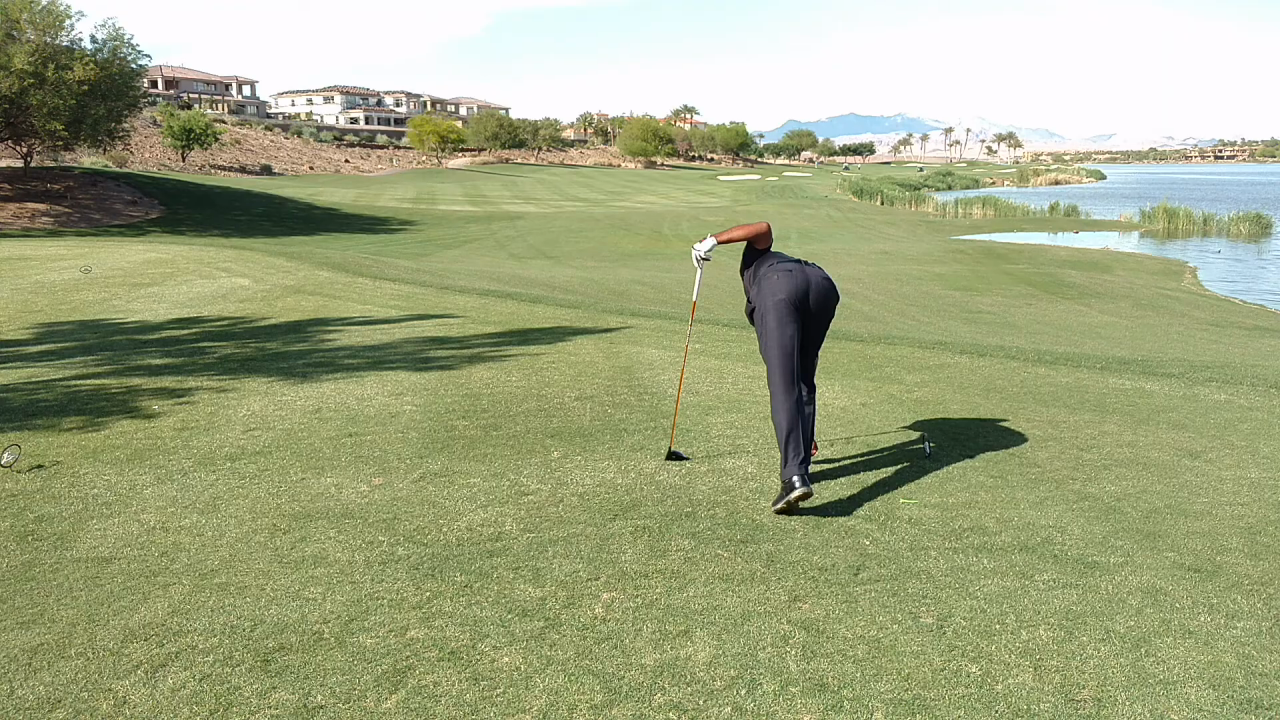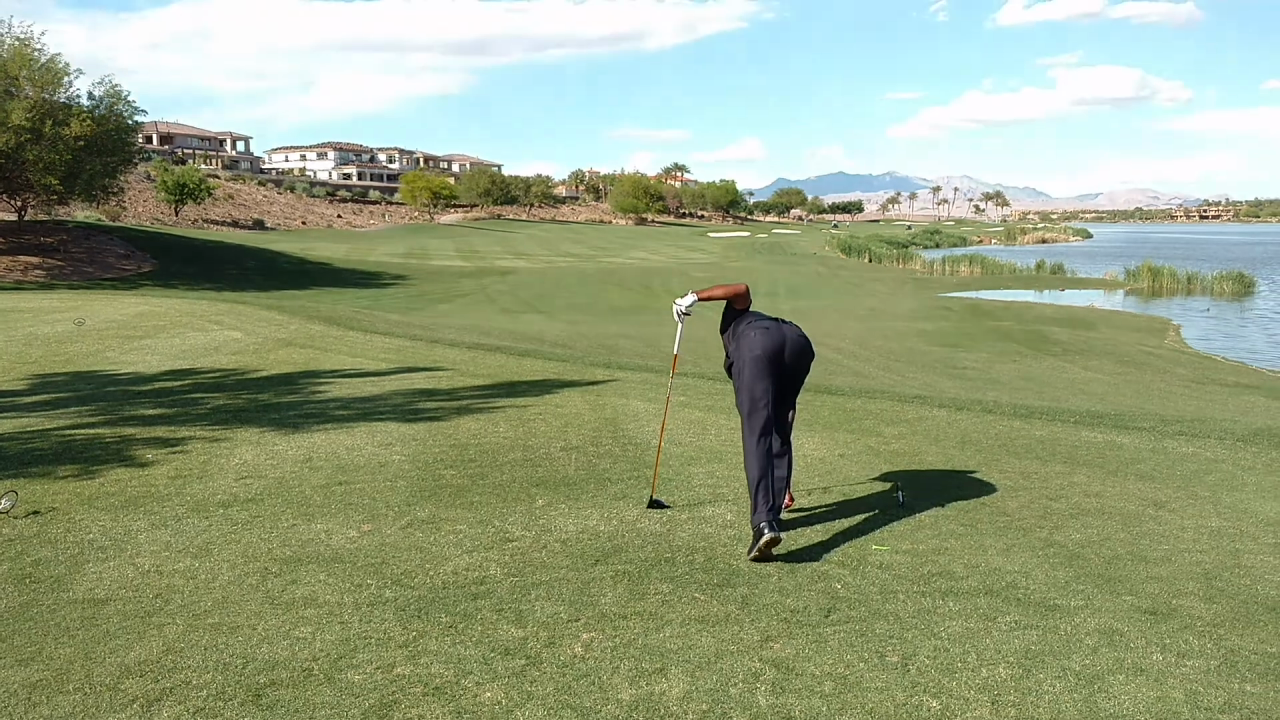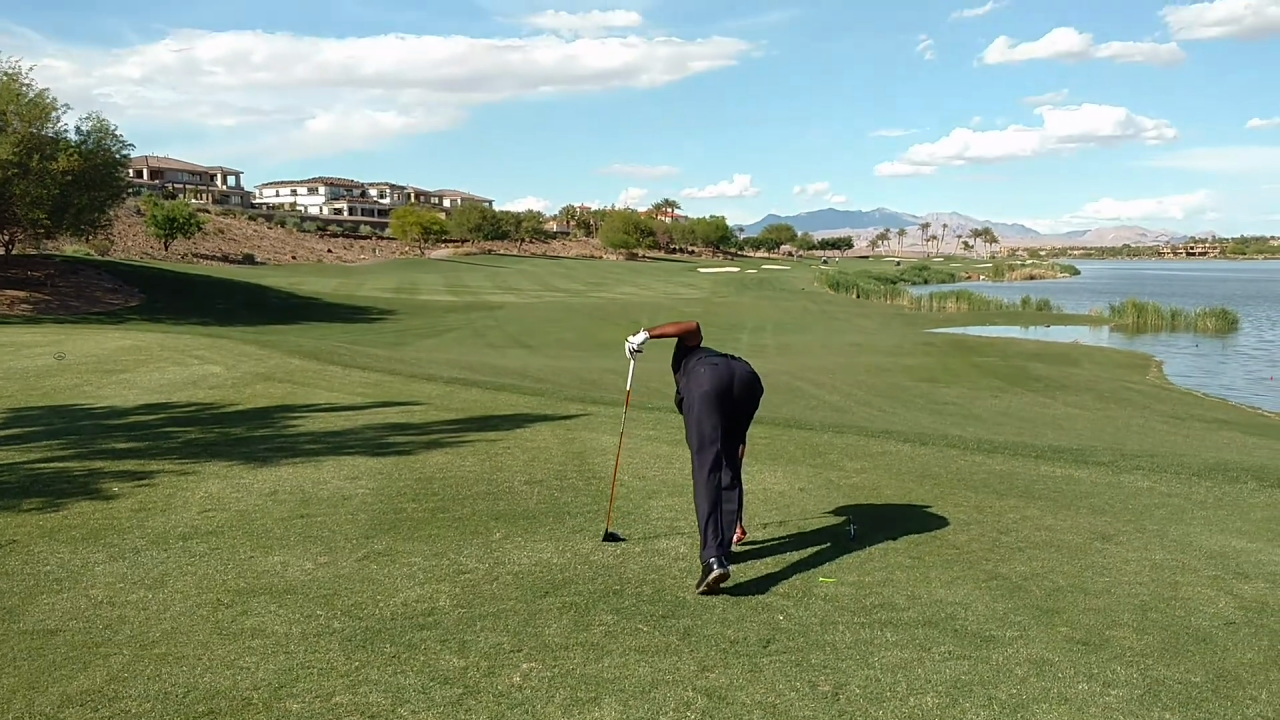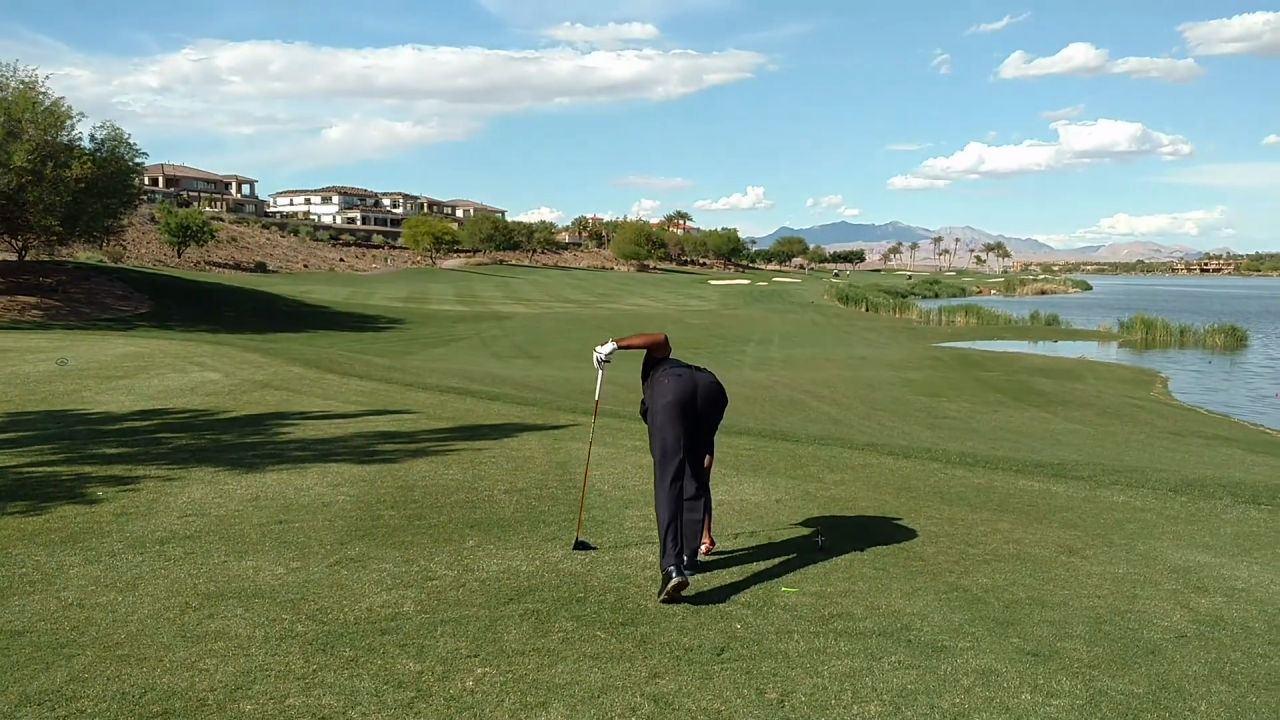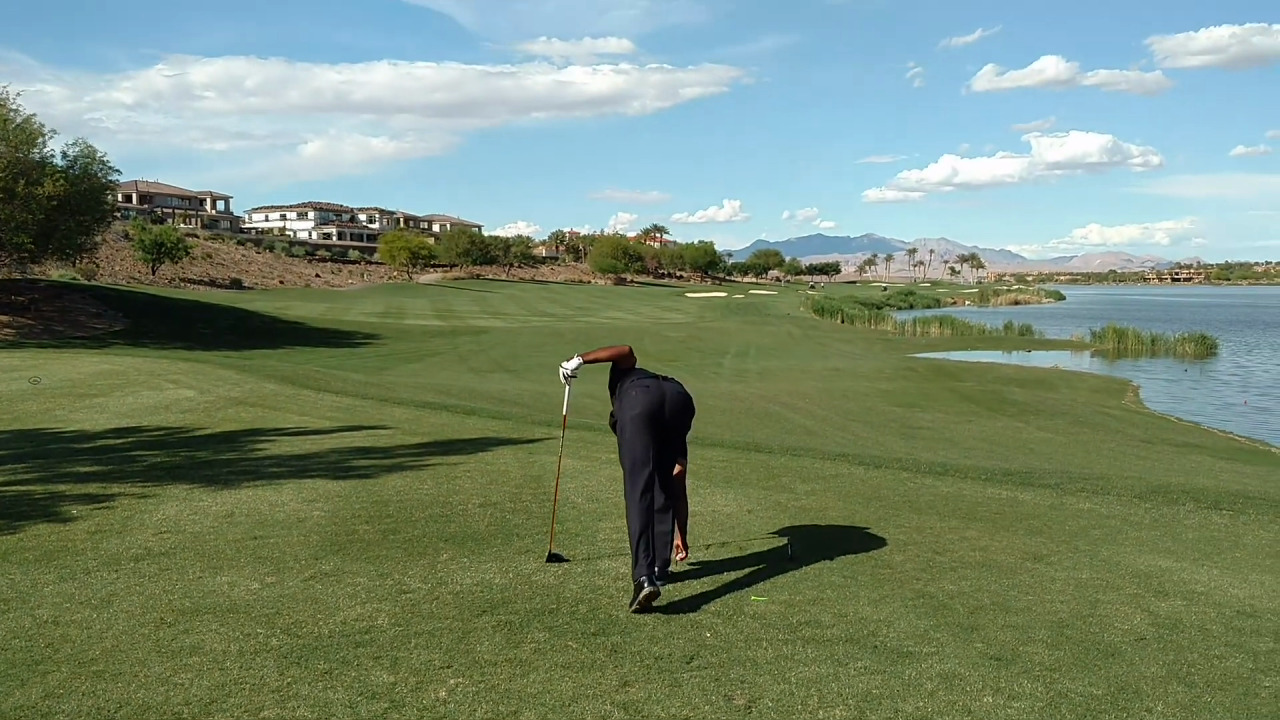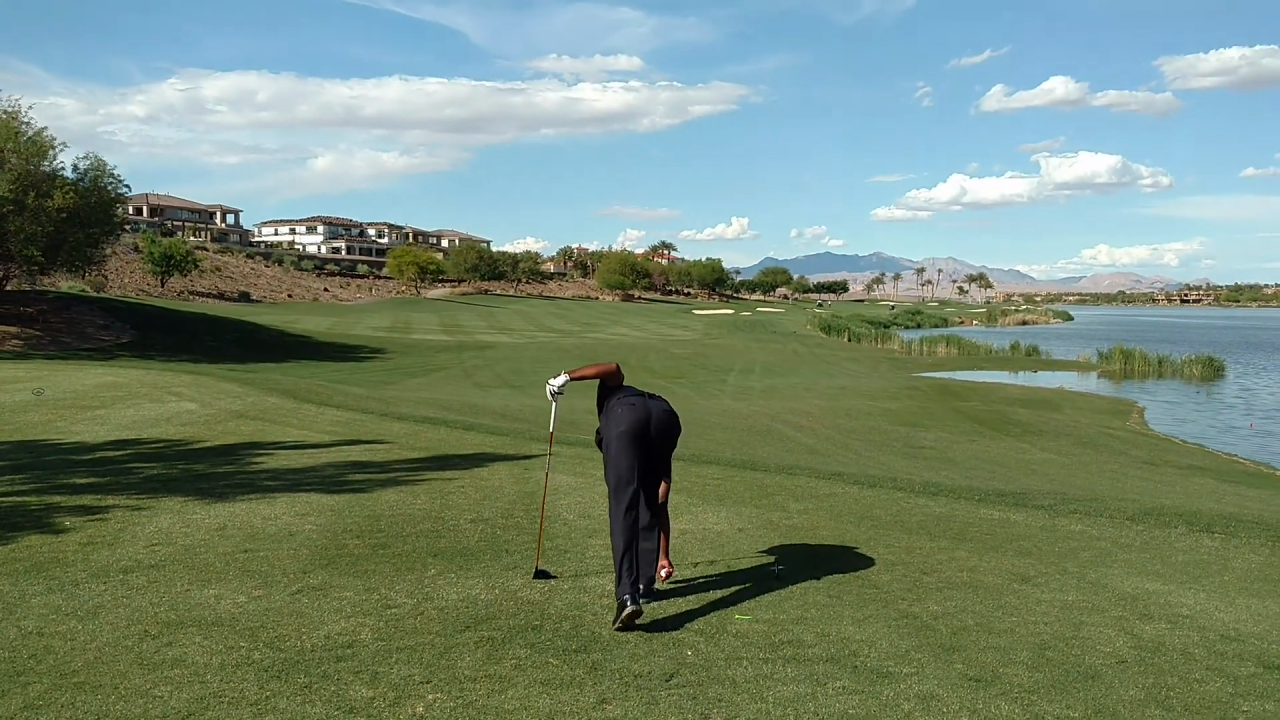
dt=0.5s
person 1, frame 1
left shoulder: (757, 261)
left elbow: (763, 229)
right elbow: (806, 370)
left wrist: (714, 240)
left hip: (778, 285)
right hip: (823, 286)
left knee: (783, 385)
right knee: (804, 379)
left ankle: (795, 476)
right ankle: (799, 466)
person 1, frame 2
left shoulder: (737, 319)
left elbow: (742, 290)
right elbow: (787, 423)
left wrist: (695, 297)
right wrist: (785, 489)
left hip: (756, 343)
right hip: (799, 344)
left knee: (756, 435)
right knee: (779, 433)
left ankle: (764, 523)
right ankle: (772, 512)
person 1, frame 3
left shoulder: (688, 357)
left elbow: (693, 328)
right elbow: (737, 461)
left wrist: (646, 334)
right wrist: (736, 523)
left hip: (706, 378)
right hip: (748, 380)
left knee: (706, 469)
right knee: (729, 466)
left ankle: (713, 558)
right ankle: (723, 546)
person 1, frame 4
left shoulder: (658, 369)
left elbow: (661, 340)
right elbow: (704, 479)
left wrist: (615, 345)
right wrist: (705, 533)
left hip: (670, 387)
right hip: (713, 391)
left knee: (668, 480)
right knee: (694, 477)
left ankle: (673, 567)
right ankle: (688, 555)
person 1, frame 5
left shoulder: (625, 380)
left elbow: (626, 352)
right elbow: (679, 486)
left wrist: (580, 360)
right wrist: (680, 538)
left hip: (638, 399)
right hip: (681, 400)
left knee: (639, 491)
right knee: (665, 485)
left ankle: (644, 577)
right ankle: (660, 566)
person 1, frame 6
left shoulder: (613, 398)
right shoulder: (649, 428)
left elbow: (613, 369)
right elbow: (661, 506)
left wrist: (567, 376)
right wrist: (663, 557)
left hip: (624, 417)
right hip: (666, 419)
left knee: (623, 509)
right knee: (649, 503)
left ankle: (628, 596)
right ankle: (644, 583)
